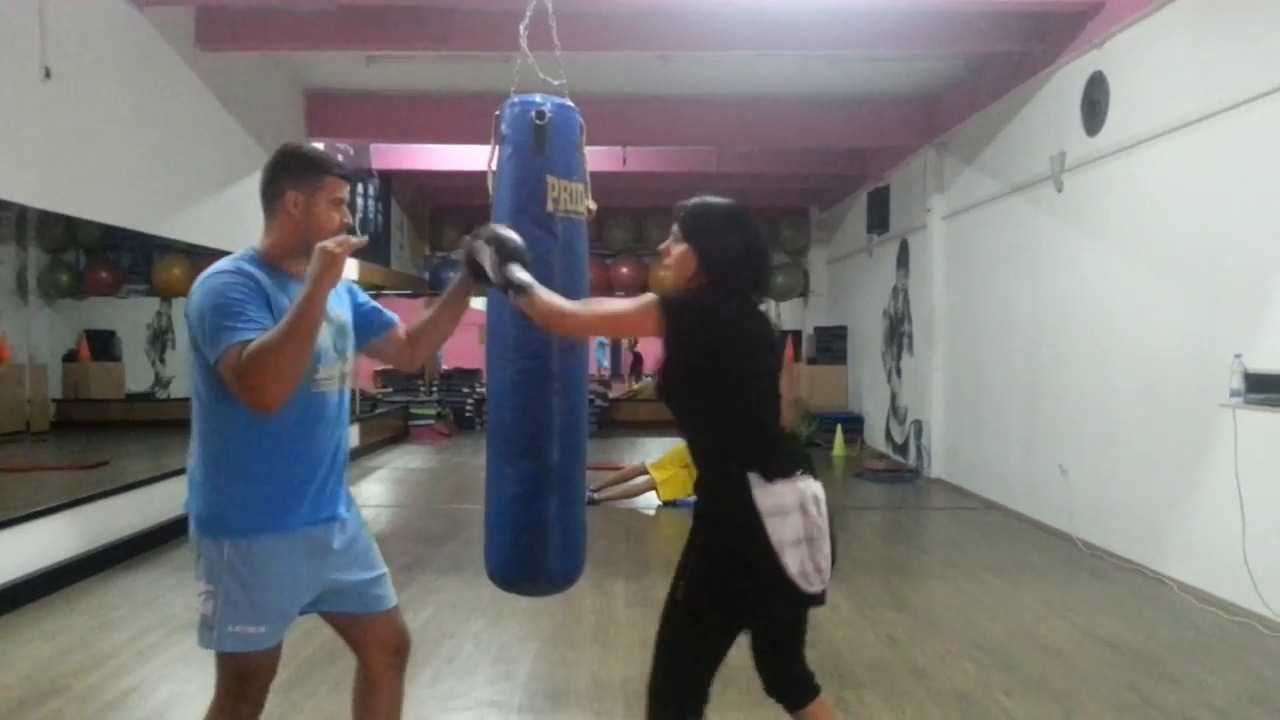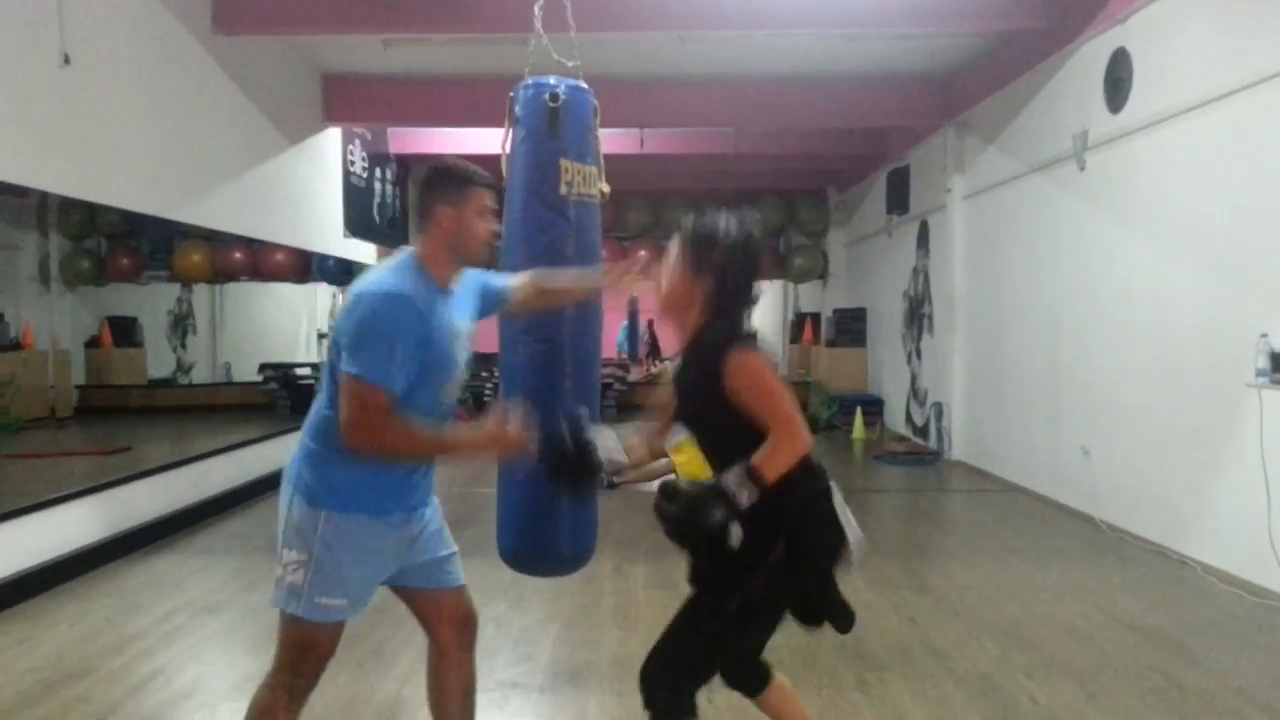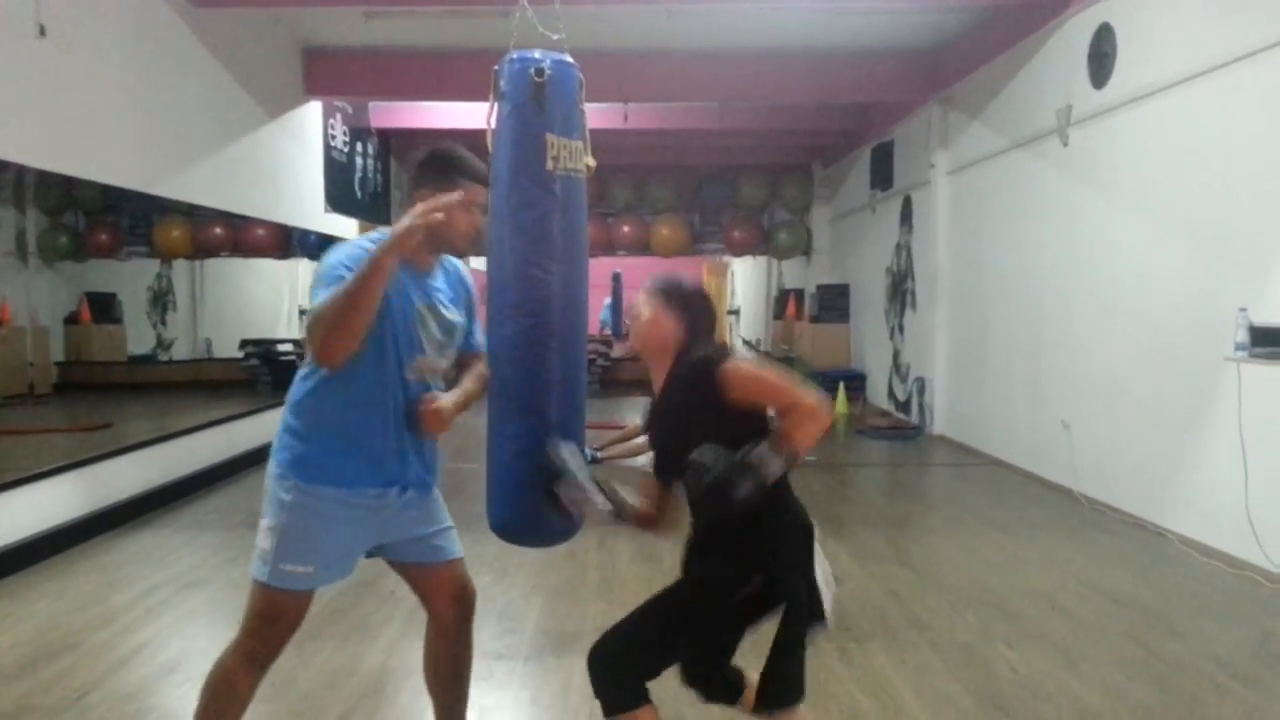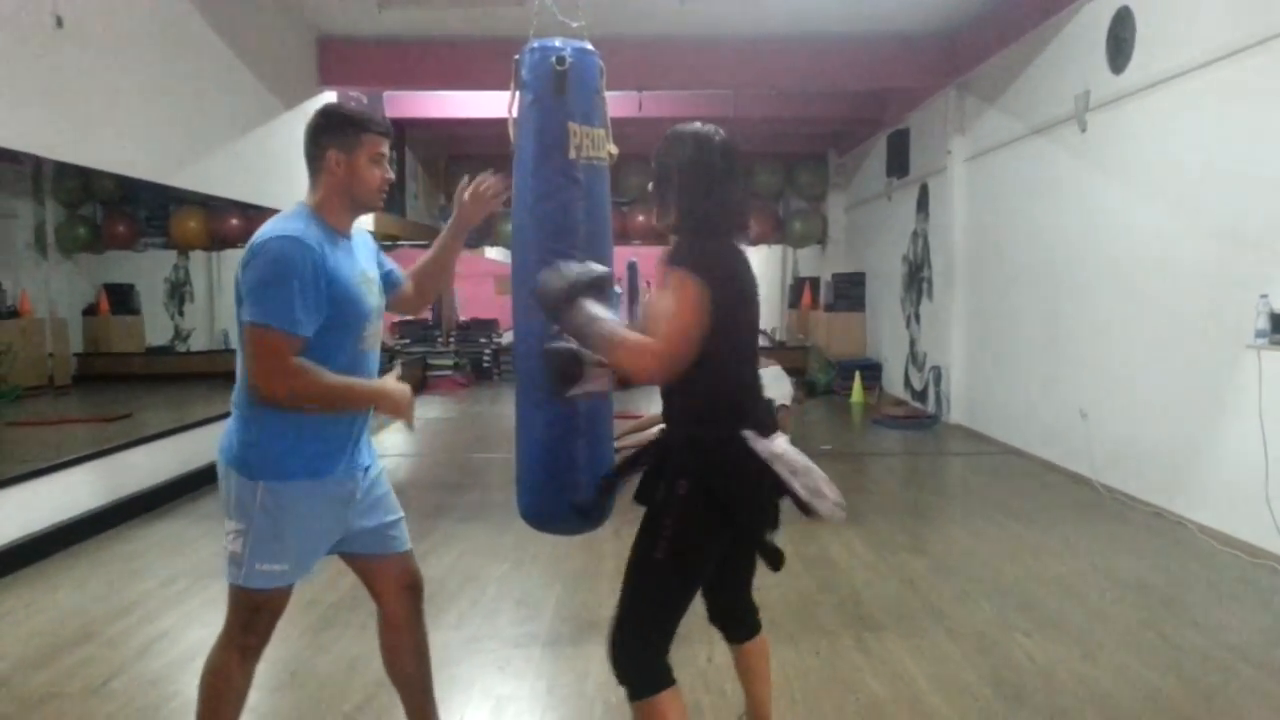
dt=0.5s
person 1, frame 1
left shoulder: (337, 290)
right shoulder: (226, 287)
left elbow: (410, 351)
right elbow: (264, 391)
left wrist: (467, 282)
right wrist: (317, 288)
left hip: (331, 518)
right hip: (249, 531)
left knee: (387, 647)
person 1, frame 2
left shoulder: (462, 285)
right shoulder: (389, 300)
left elbow: (533, 288)
right elbow: (361, 429)
left wrist: (620, 276)
right wrist: (470, 441)
left hip: (408, 503)
right hip: (339, 507)
left knee: (455, 626)
right knee: (299, 669)
person 1, frame 3
left shoulder: (458, 277)
right shoulder: (354, 261)
left elbow: (474, 366)
right elbow: (327, 347)
left wrist: (455, 399)
right wrist: (393, 247)
left hip: (409, 480)
right hip: (322, 481)
left knee: (455, 601)
right knee: (264, 638)
person 1, frame 4
left shoulder: (359, 241)
right shoulder: (287, 248)
left elbow: (409, 297)
right elbow: (271, 377)
left wrist: (460, 225)
right wrist: (378, 394)
left hip: (353, 465)
right hip: (279, 474)
left knee: (402, 590)
right knee: (250, 628)
person 2, frame 1
left shoulder: (687, 312)
right shoulder: (748, 321)
left elbow: (572, 318)
left wrist: (509, 268)
left hip: (741, 512)
right hip: (776, 508)
right knee: (786, 673)
person 2, frame 2
left shoulder: (727, 350)
right shoulder: (699, 346)
left elbow: (793, 438)
right elbow: (661, 435)
left wrist: (721, 496)
left hip: (784, 528)
right hip: (760, 523)
left knee: (666, 678)
right knee: (736, 661)
person 2, frame 3
left shoulder: (713, 370)
right shoulder: (664, 410)
left elbow: (814, 409)
right elbow: (655, 516)
left hip: (761, 554)
right hip: (722, 554)
left knee: (611, 663)
right knee: (705, 670)
person 2, frame 4
left shoulder: (693, 260)
right shoulder: (716, 255)
left elbow: (649, 362)
left wrist: (578, 309)
left hip: (711, 467)
right hip: (732, 460)
left knee: (637, 642)
right knee: (731, 602)
